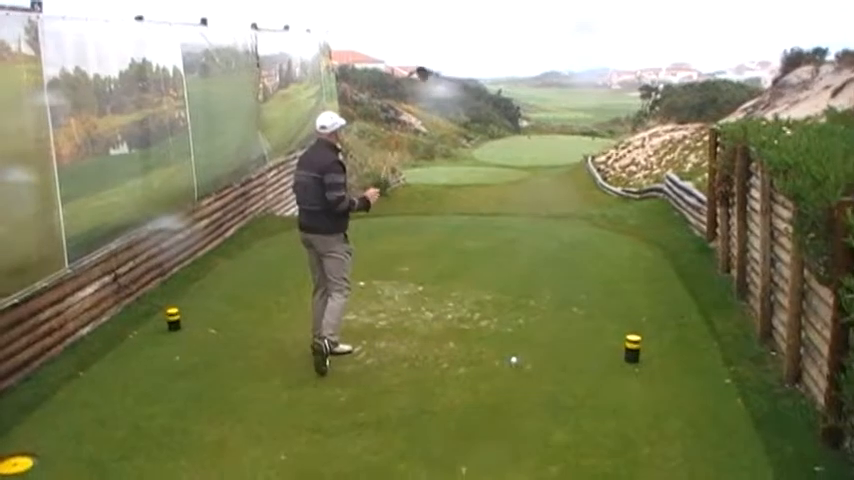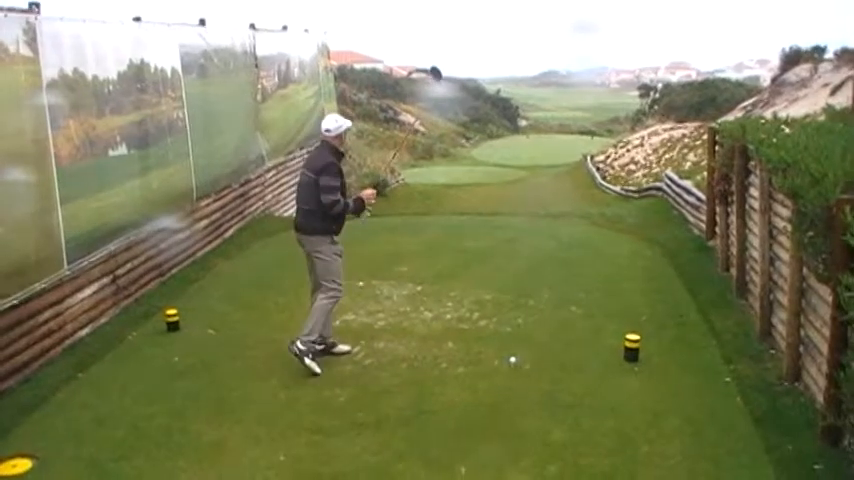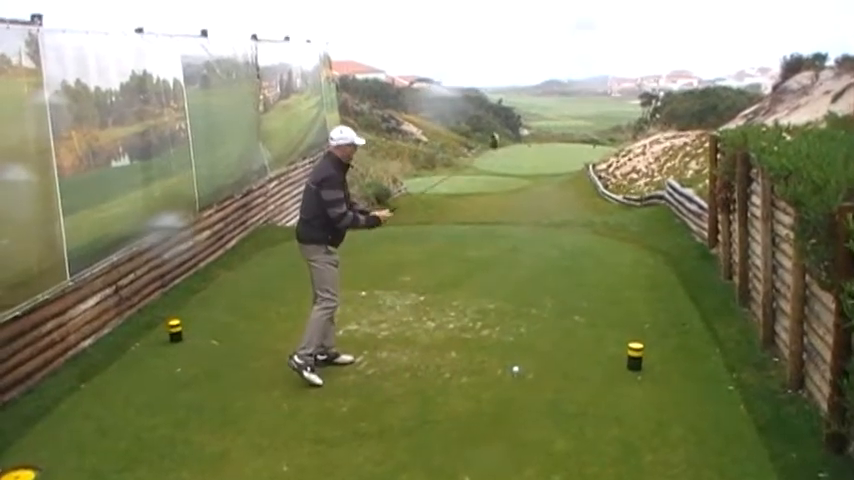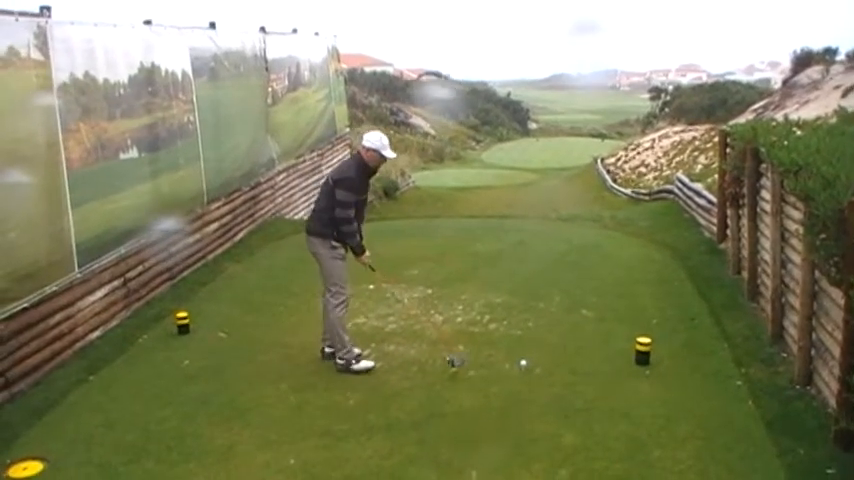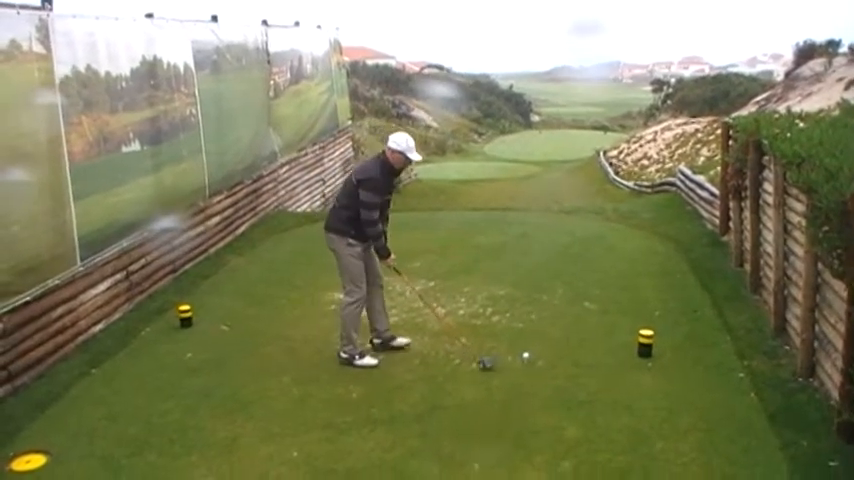
dt=0.5s
person 1, frame 1
left shoulder: (305, 158)
right shoulder: (332, 161)
right elbow: (338, 202)
right wrist: (365, 200)
left hip: (308, 230)
right hip: (329, 233)
left knee: (321, 287)
right knee: (339, 289)
left ankle: (321, 340)
right ankle: (326, 340)
person 1, frame 2
left shoulder: (317, 156)
right shoulder: (329, 164)
right elbow: (333, 205)
left wrist: (355, 202)
right wrist: (360, 201)
left hip: (306, 230)
right hip: (320, 234)
left knee: (320, 288)
right knee: (331, 290)
left ankle: (322, 340)
right ankle: (304, 343)
person 1, frame 3
left shoulder: (330, 168)
right shoulder: (330, 175)
left elbow: (344, 205)
right elbow: (340, 217)
left wrist: (368, 215)
right wrist: (374, 220)
left hip: (318, 241)
right hip: (318, 244)
left knee: (324, 298)
right knee: (327, 300)
left ankle: (325, 350)
right ankle: (303, 357)
person 1, frame 4
left shoulder: (359, 171)
right shoulder: (350, 176)
left elbow: (354, 214)
right elbow: (345, 219)
left wrist: (358, 245)
right wrist: (359, 250)
left hip: (331, 237)
right hip: (325, 238)
left knee: (333, 293)
right knee: (338, 295)
left ankle: (331, 345)
right ankle: (344, 356)
person 1, frame 5
left shoulder: (385, 171)
right shoulder: (373, 176)
left elbow: (381, 213)
right elbow: (370, 220)
left wrist: (383, 246)
right wrist: (383, 252)
left hip: (358, 234)
right hip: (344, 235)
left knee: (375, 283)
right knee: (356, 292)
left ankle: (381, 336)
right ankle: (348, 351)
